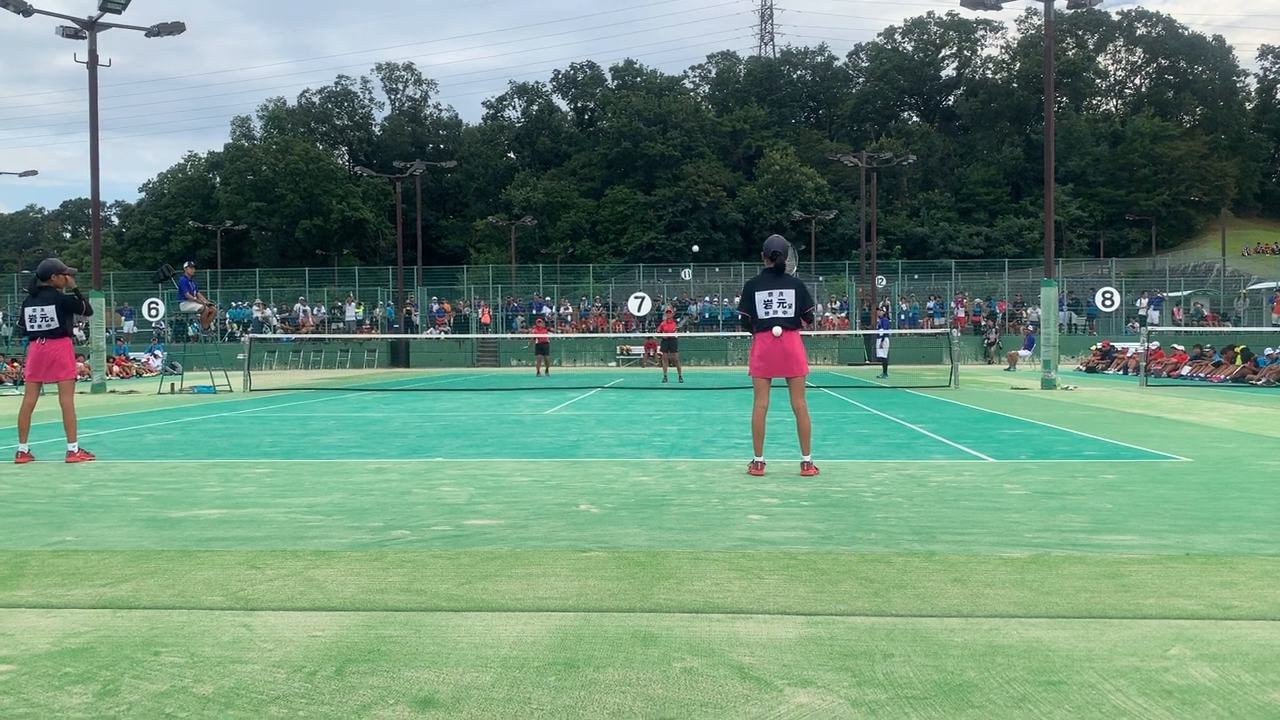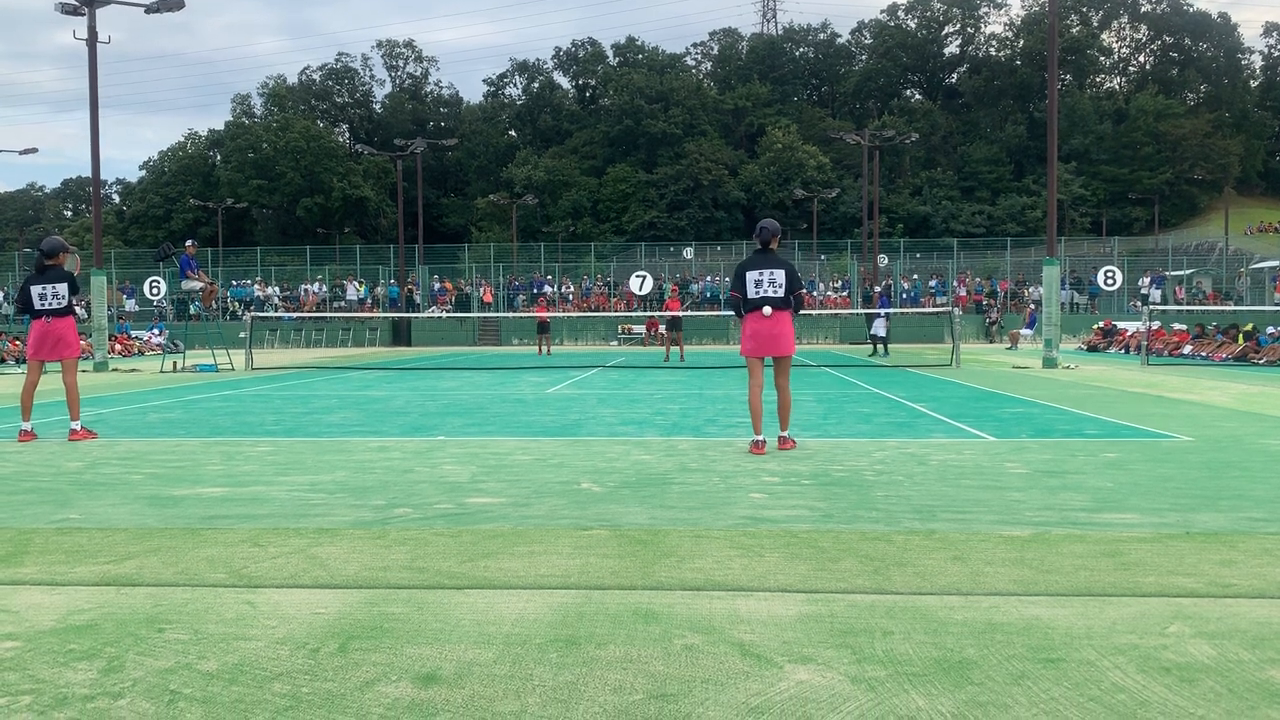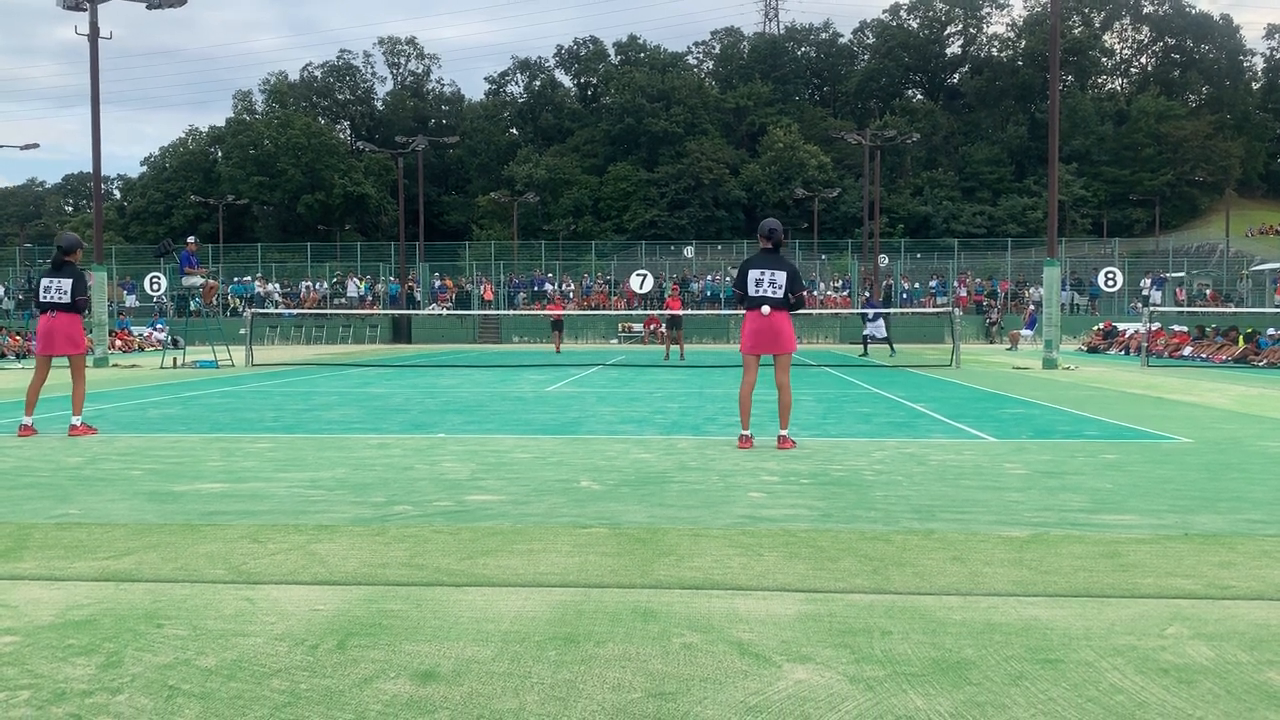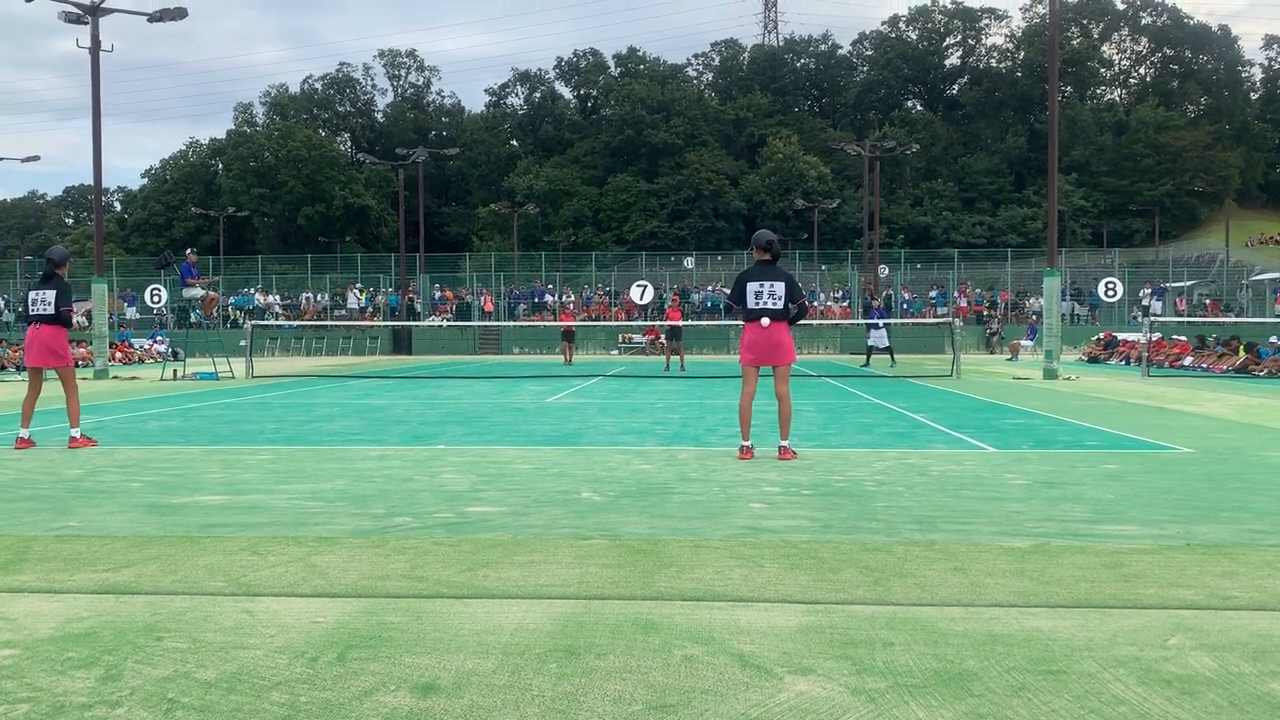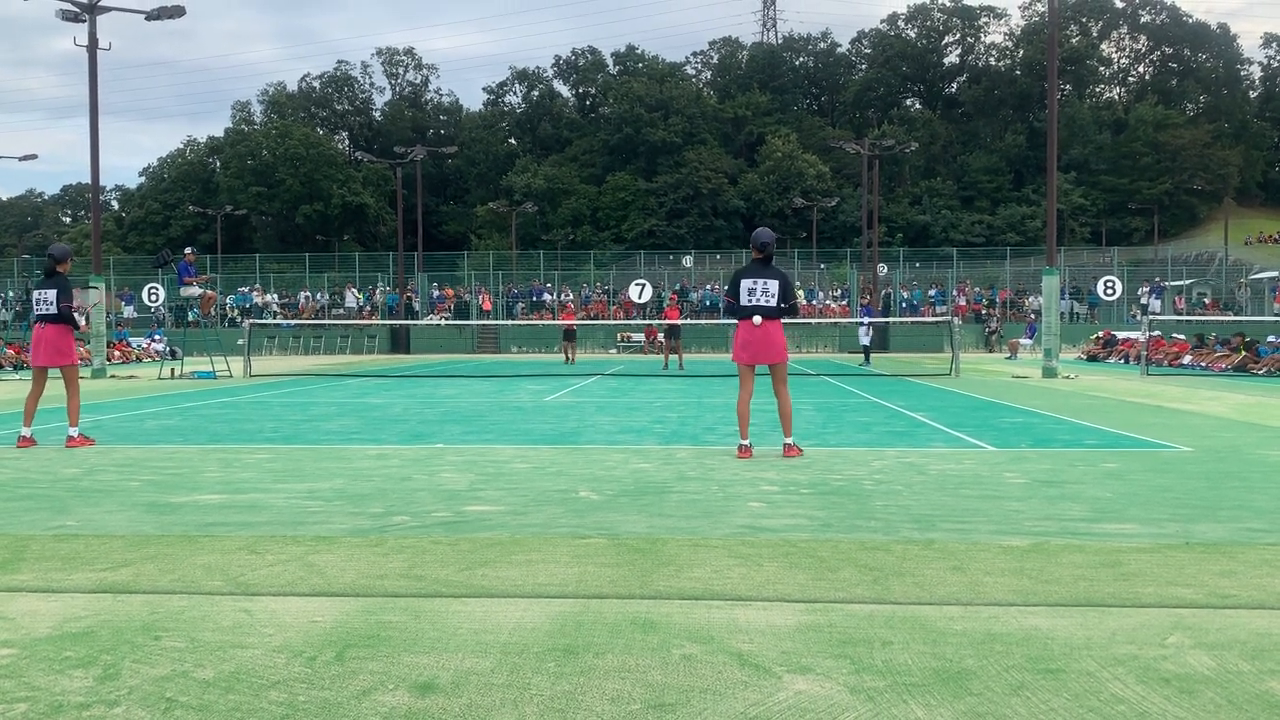
dt=1s
person 1, frame 1
left shoulder: (752, 285)
right shoulder: (796, 284)
left elbow: (745, 322)
right elbow: (809, 318)
left hip: (763, 344)
right hip: (791, 344)
left knee: (760, 405)
right knee: (799, 405)
left ankle: (758, 461)
right ankle: (806, 462)
person 1, frame 2
left shoulder: (744, 266)
right shoulder: (786, 266)
left elbow: (735, 302)
right elbow: (799, 301)
left wrist: (741, 316)
right wrist: (791, 311)
left hip: (754, 324)
right hip: (780, 324)
left knee: (755, 384)
right knee: (782, 384)
left ankle: (758, 440)
right ankle: (784, 436)
person 1, frame 3
left shoulder: (748, 264)
right shoulder: (788, 267)
left elbow: (738, 298)
right elbow: (800, 302)
left hip: (753, 323)
right hip: (780, 324)
left knee: (748, 381)
right knee: (783, 382)
left ankle: (745, 435)
right ankle: (783, 435)
person 1, frame 4
left shoulder: (745, 276)
right shoulder: (786, 277)
left elbow: (731, 307)
right elbow: (803, 308)
right wrist: (788, 322)
left hip: (753, 335)
right hip: (780, 335)
left knee: (748, 391)
right knee: (783, 392)
left ankle: (745, 445)
right ankle: (784, 446)
person 1, frame 5
left shoulder: (740, 274)
right shoulder: (780, 276)
left elbow: (729, 309)
right elbow: (794, 309)
left hip: (746, 333)
right hip: (773, 333)
left knee: (745, 391)
right knee: (781, 391)
left ankle: (744, 445)
right ankle: (789, 444)
person 2, frame 1
left shoulder: (28, 300)
right shoulder: (61, 298)
left elbow: (23, 329)
right elbow: (88, 311)
right wrist: (74, 289)
left hip: (36, 348)
right hip: (59, 348)
left knee: (28, 401)
right knee: (66, 400)
left ankle: (22, 450)
right ankle: (73, 450)
person 2, frame 2
left shoulder: (31, 280)
right shoulder: (66, 276)
left elbow: (21, 308)
left hip: (39, 328)
right hip: (63, 326)
left knee: (31, 379)
right knee: (70, 379)
left ankle: (25, 428)
right ankle: (76, 428)
person 2, frame 3
left shoulder: (46, 274)
right shoulder: (77, 274)
left elbow: (37, 302)
right elbow: (81, 305)
right wrist: (83, 308)
left hip: (46, 322)
right hip: (69, 323)
left knee: (39, 376)
right knee: (78, 377)
left ankle: (26, 423)
right ankle: (76, 424)
person 2, frame 4
left shoulder: (34, 286)
right shoulder: (62, 285)
left elbow: (29, 316)
right elbow: (64, 316)
right wrist: (71, 324)
left hip: (33, 335)
right hip: (54, 336)
left knee: (33, 390)
right knee: (71, 389)
left ankle: (23, 436)
right ankle: (75, 436)
person 2, frame 5
left shoulder: (38, 284)
right shoulder: (63, 282)
left elbow: (39, 311)
right elbow: (65, 312)
right wrist: (78, 326)
left hip: (39, 333)
right hip: (59, 334)
left knee: (36, 389)
right knee: (72, 389)
left ankle: (25, 435)
right ankle: (73, 435)
